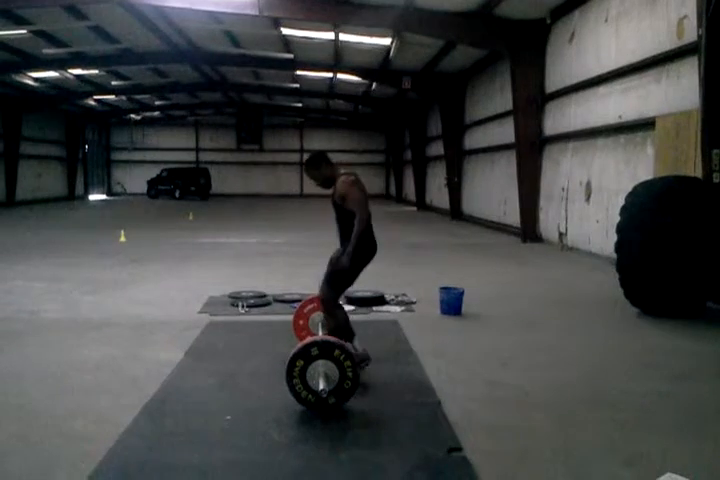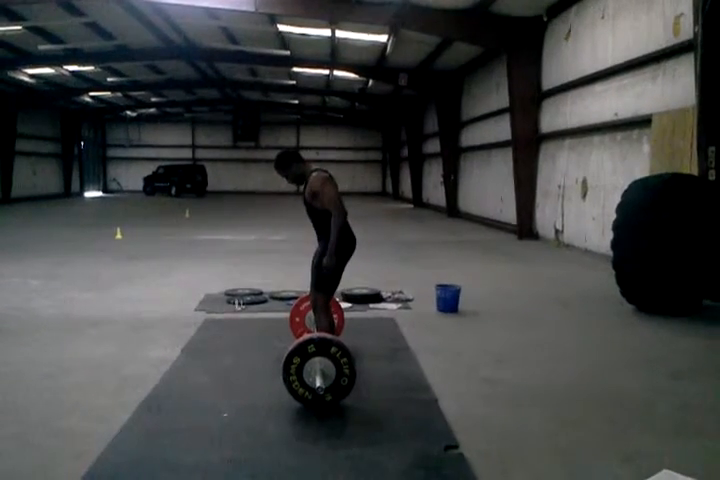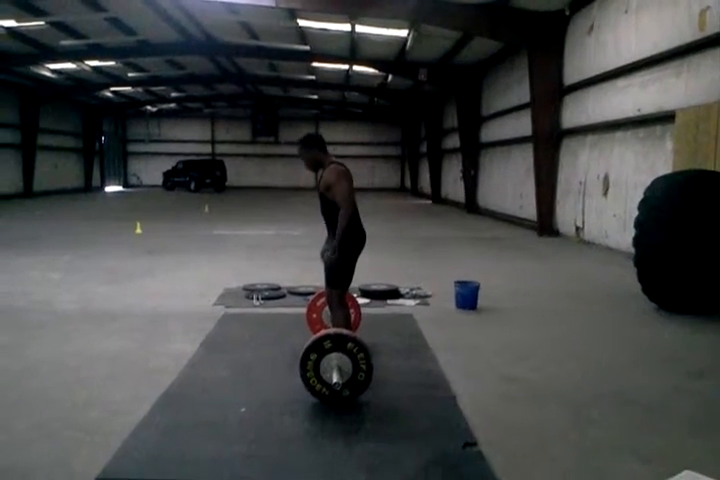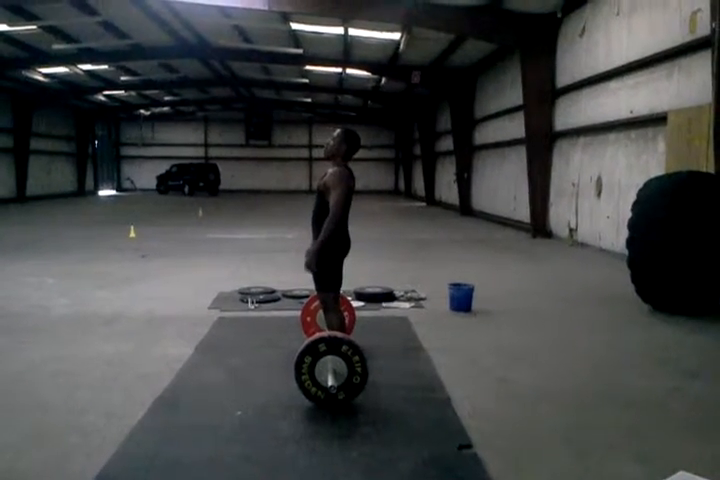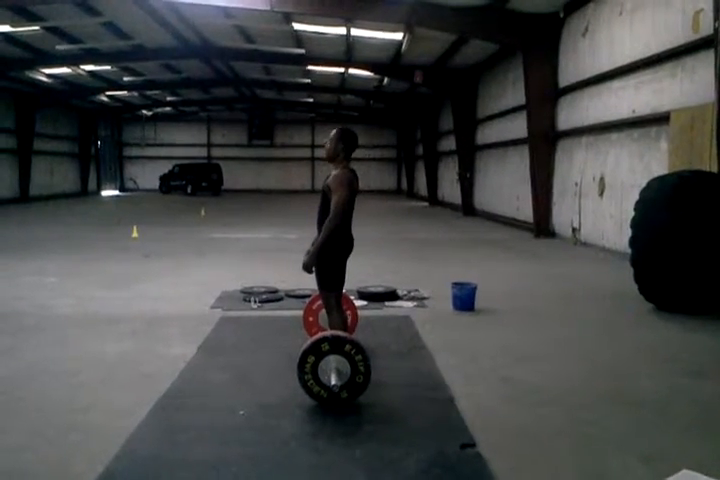
dt=1s
person 1, frame 1
left shoulder: (346, 182)
right shoulder: (340, 184)
left elbow: (362, 216)
left wrist: (349, 254)
right wrist: (345, 252)
left hip: (357, 250)
right hip: (350, 248)
left knee: (326, 297)
right knee: (328, 297)
left ankle: (356, 352)
person 1, frame 2
left shoulder: (318, 180)
right shoulder: (312, 181)
left elbow: (339, 213)
left wrist: (331, 253)
left hip: (336, 245)
right hip: (328, 242)
left knee: (319, 303)
right knee: (316, 299)
person 1, frame 3
left shoulder: (334, 172)
right shoulder: (326, 172)
left elbow: (347, 209)
left wrist: (335, 246)
right wrist: (330, 243)
left hip: (347, 240)
right hip: (342, 239)
left knee: (335, 298)
right knee: (335, 297)
person 1, frame 4
left shoulder: (338, 174)
right shoulder: (337, 172)
left elbow: (334, 216)
left wrist: (315, 251)
right wrist: (315, 246)
left hip: (330, 246)
right hip: (328, 244)
left knee: (330, 304)
right knee: (329, 302)
person 1, frame 5
left shoulder: (341, 176)
right shoulder: (340, 174)
left elbow: (335, 218)
left wrist: (313, 254)
right wrist: (314, 247)
left hip: (333, 246)
right hip: (332, 244)
left knee: (332, 304)
right knee: (332, 302)
